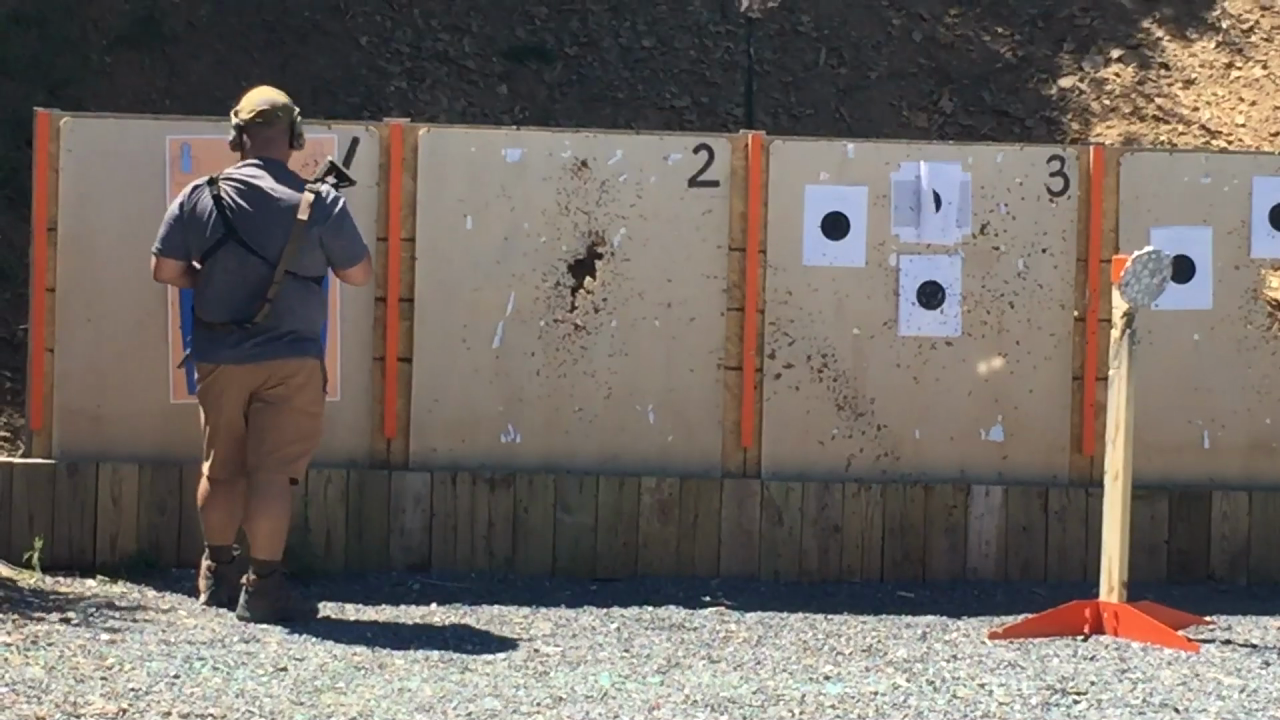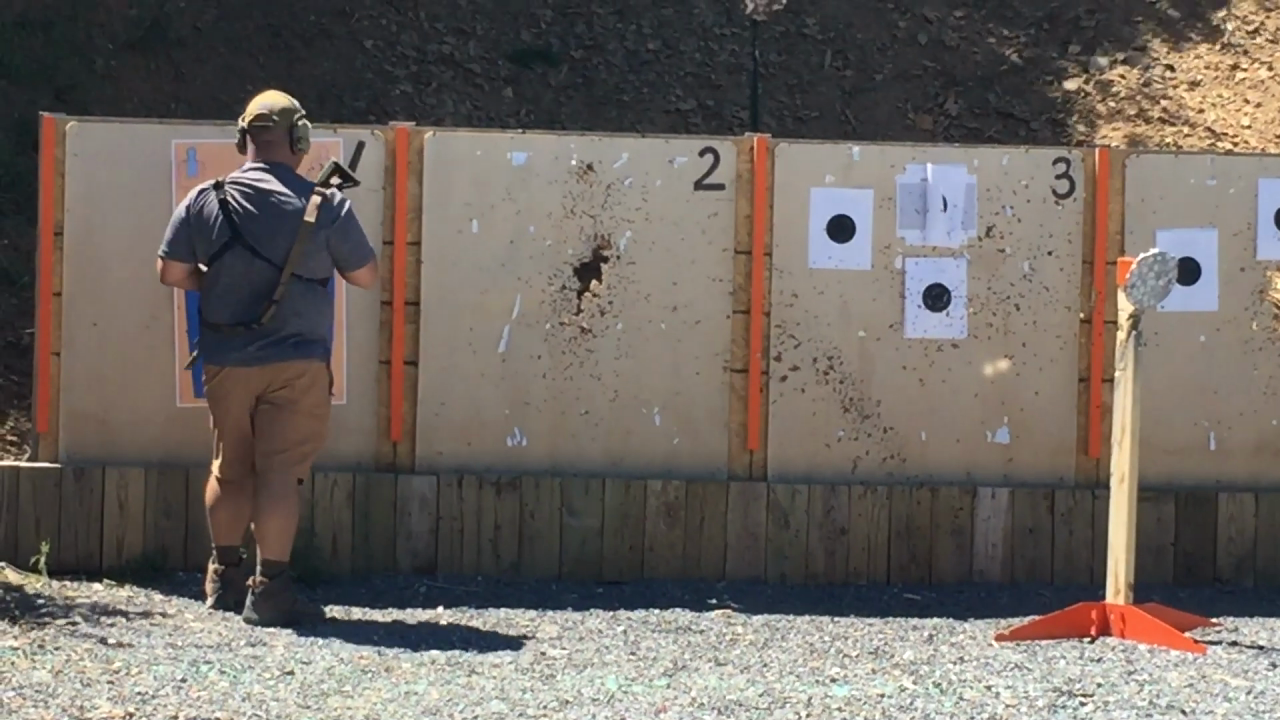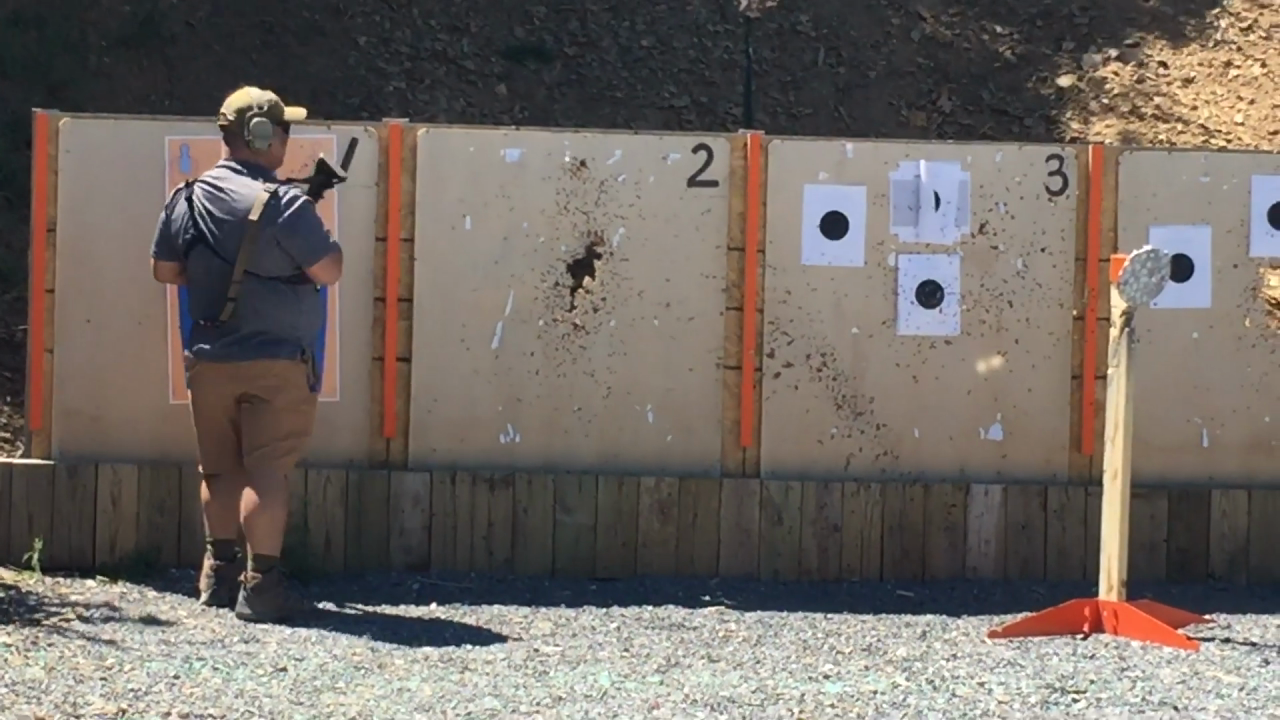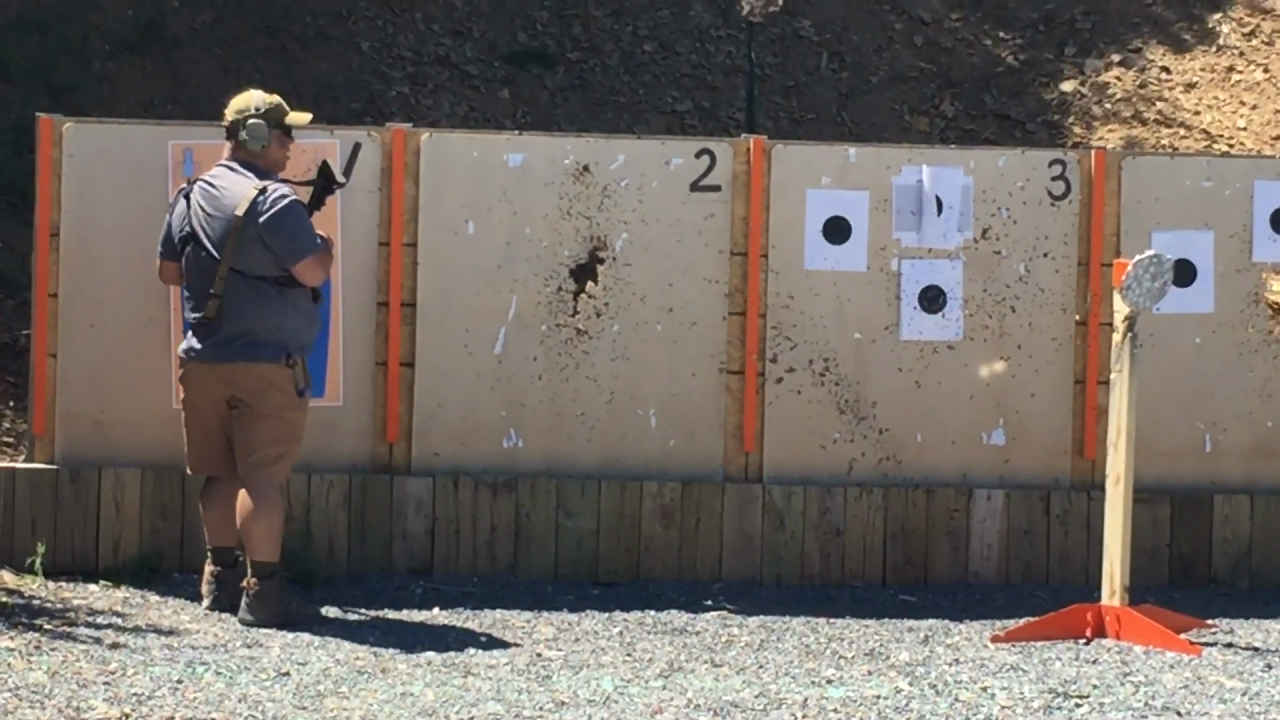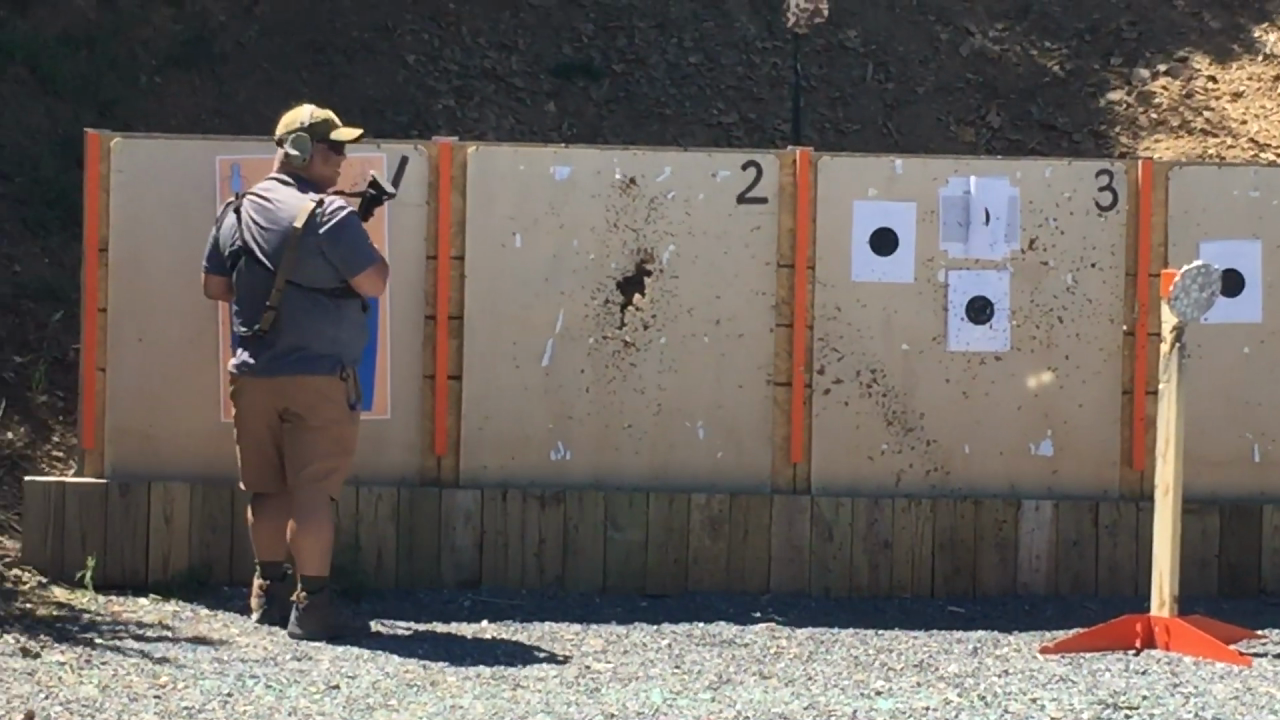
dt=0.5s
person 1, frame 1
left shoulder: (199, 196)
right shoulder: (320, 202)
left elbow: (165, 271)
right elbow: (359, 274)
left hip: (219, 359)
right hip: (289, 361)
left knee: (221, 469)
right knee: (271, 473)
left ankle: (217, 577)
right ankle: (262, 589)
person 1, frame 2
left shoulder: (204, 199)
right shoulder: (325, 206)
left elbow: (171, 273)
right elbow: (365, 276)
left hip: (226, 361)
right hip: (296, 362)
left knee: (230, 470)
right knee: (279, 473)
left ankle: (224, 579)
right ankle: (269, 590)
person 1, frame 3
left shoulder: (185, 198)
right shoulder: (284, 202)
left elbow: (165, 271)
right elbow: (329, 272)
right wrist: (324, 238)
left hip: (211, 357)
right hip: (276, 361)
left knee: (222, 467)
right knee: (267, 469)
left ankle: (219, 574)
right ankle: (261, 586)
person 1, frame 4
left shoulder: (190, 196)
right shoulder: (273, 200)
left elbow: (169, 271)
right elbow: (314, 272)
right wrist: (324, 242)
left hip: (204, 359)
right hip: (266, 362)
left knee: (219, 473)
right knee: (262, 476)
left ankle: (221, 580)
right ankle: (263, 593)
person 1, frame 5
left shoulder: (236, 211)
right shoulder: (329, 213)
left elbow: (214, 287)
right elbow: (373, 284)
right wrist: (374, 253)
left hip: (254, 374)
right hip: (318, 376)
left knee: (267, 488)
right knee: (313, 490)
left ankle: (269, 593)
right ankle: (312, 606)
